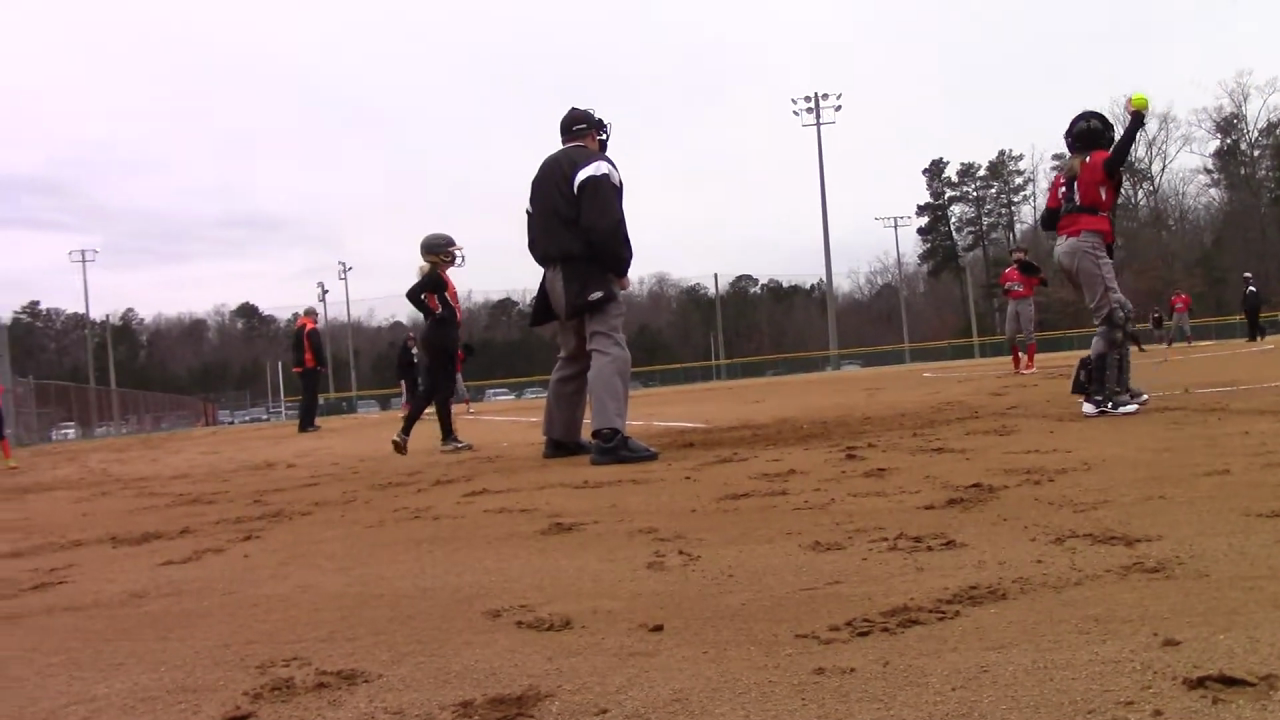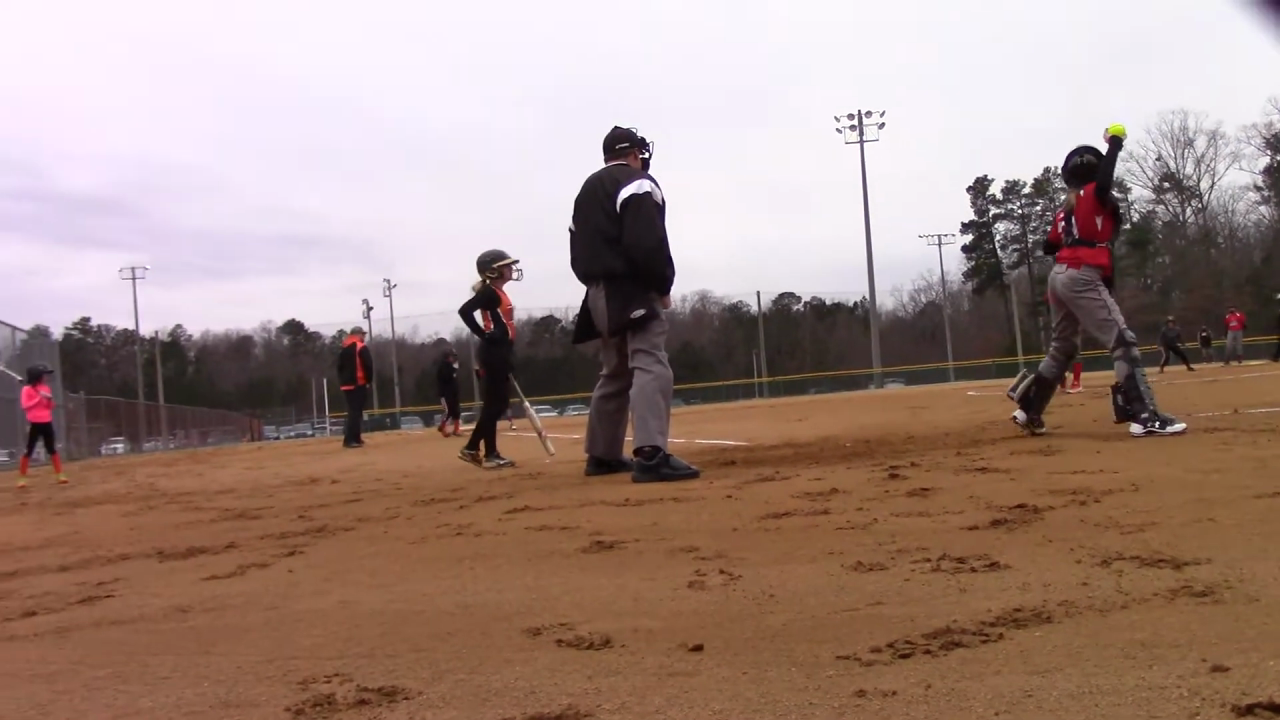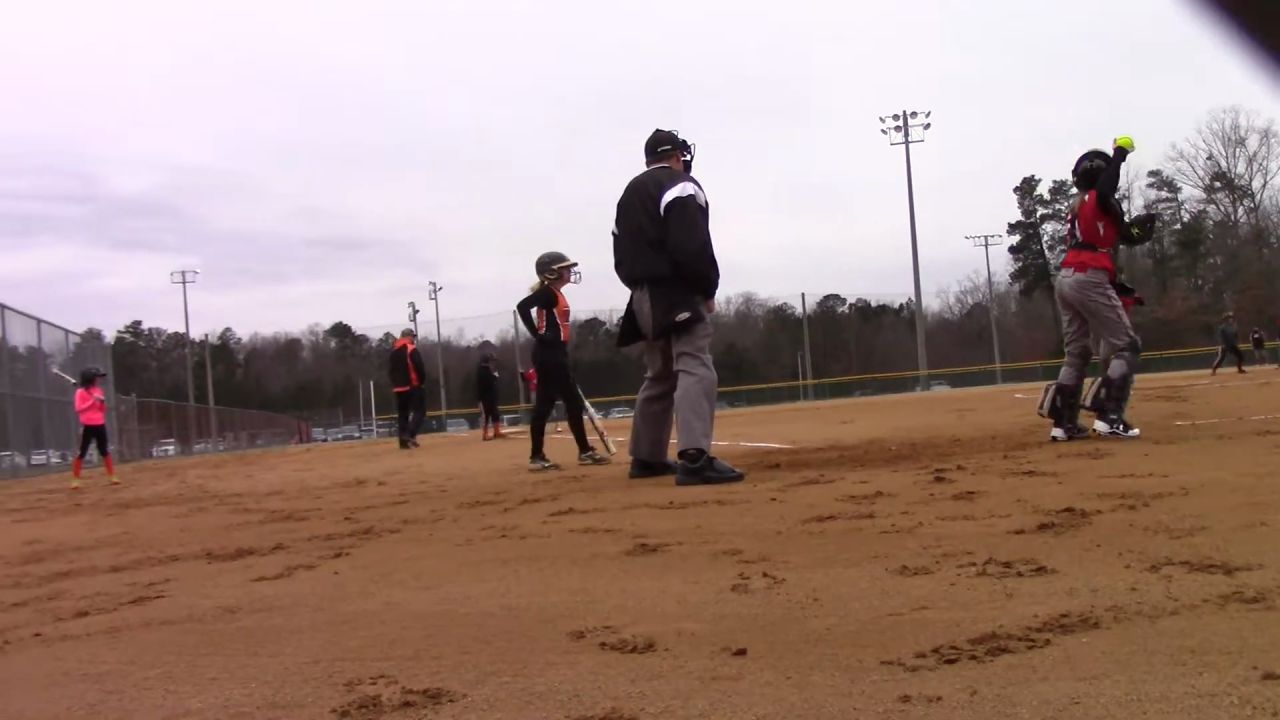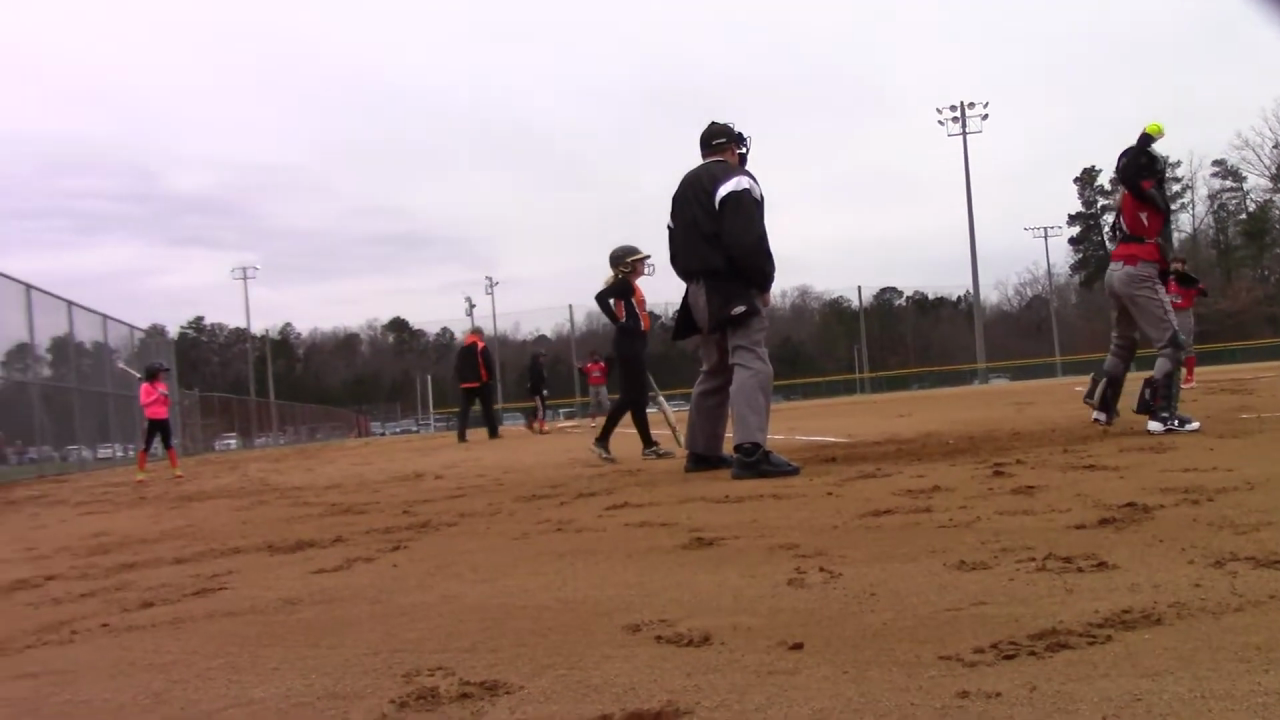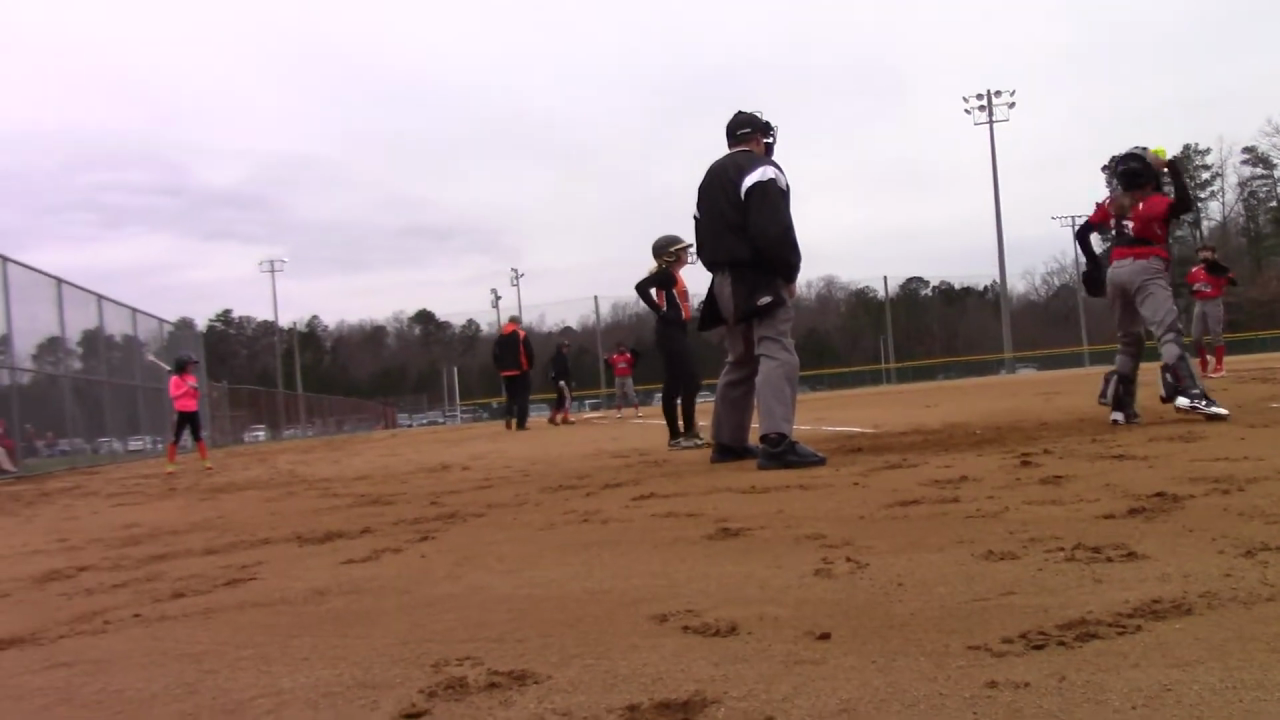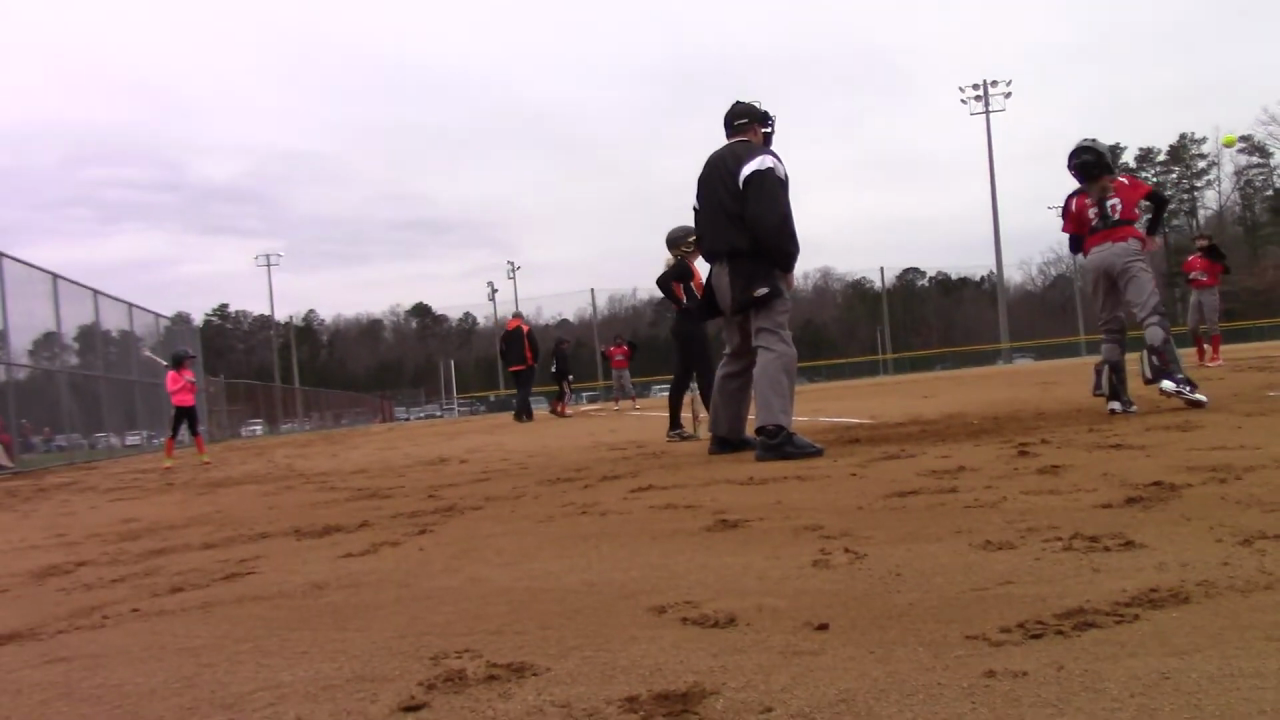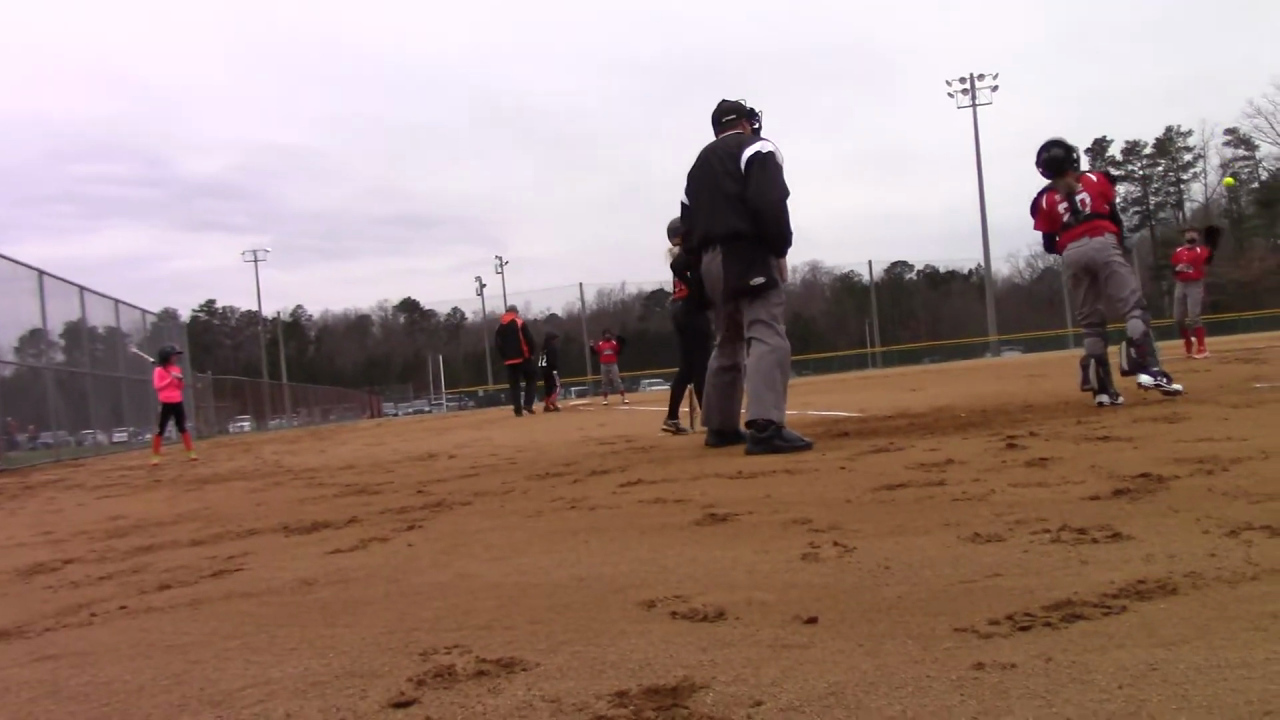
dt=0.3s
person 1, frame 1
left shoulder: (543, 173)
right shoulder: (595, 166)
left elbow: (535, 231)
right elbow: (604, 226)
left wrist: (553, 265)
right wrist: (621, 267)
left hip: (557, 276)
right hip: (589, 273)
left knee: (573, 355)
right knee: (608, 349)
left ankle: (560, 437)
right ankle: (609, 438)
person 1, frame 2
left shoulder: (586, 190)
right shoulder: (638, 183)
left elbow: (578, 249)
right elbow: (647, 243)
left wrist: (596, 283)
right wrist: (663, 285)
left hip: (599, 293)
right hip: (631, 290)
left knee: (615, 372)
right knee: (650, 367)
left ankle: (602, 454)
right ankle: (650, 455)
person 1, frame 3
left shoulder: (628, 195)
right shoulder: (681, 186)
left elbow: (621, 254)
right elbow: (692, 246)
left wrist: (640, 286)
right wrist: (708, 289)
left hip: (644, 298)
right hip: (676, 294)
left knee: (659, 376)
right knee: (695, 369)
left ankle: (646, 456)
right ankle: (695, 458)
person 1, frame 4
left shoulder: (683, 188)
right shoulder: (736, 180)
left elbow: (677, 247)
right elbow: (747, 241)
left wrist: (696, 280)
right wrist: (764, 283)
left hip: (699, 291)
right hip: (732, 288)
left knee: (715, 370)
right knee: (750, 364)
left ankle: (702, 451)
right ankle: (750, 452)
person 1, frame 5
left shoulder: (710, 178)
right shoulder: (761, 170)
left elbow: (703, 237)
right elbow: (773, 231)
left wrist: (722, 270)
right wrist: (789, 273)
left hip: (725, 282)
right hip: (758, 278)
left knee: (740, 361)
right knee: (776, 354)
left ankle: (728, 441)
right ankle: (776, 442)
person 1, frame 6
left shoulder: (709, 168)
right shoulder: (760, 160)
left elbow: (703, 227)
right elbow: (772, 221)
left wrist: (720, 261)
right wrist: (787, 264)
left hip: (723, 272)
right hip: (756, 269)
left knee: (738, 353)
right knee: (774, 346)
left ankle: (725, 433)
right ankle: (774, 434)
person 1, frame 7
left shoulder: (699, 166)
right shoulder: (755, 148)
left elbow: (687, 227)
right elbow: (770, 202)
left wrist: (706, 260)
right wrist: (780, 248)
left hip: (712, 261)
right hip: (748, 257)
left knee: (727, 346)
right knee: (766, 337)
left ankle: (721, 427)
right ankle: (764, 428)
person 2, frame 1
left shoulder: (1063, 174)
right shoulder: (1099, 162)
left elbow: (1046, 221)
right elbow: (1118, 155)
right wrist: (1135, 118)
left hip: (1063, 248)
right hip: (1086, 246)
left knee: (1119, 312)
right knee: (1111, 320)
left ankle: (1116, 385)
right ankle: (1099, 397)
person 2, frame 2
left shoulder: (1065, 208)
right shoulder: (1096, 195)
left elbow: (1049, 247)
right elbow: (1105, 181)
right wrist: (1114, 142)
left hip: (1059, 277)
right hip: (1083, 279)
left knee: (1062, 349)
right knee: (1123, 343)
left ankle: (1027, 409)
right ankle: (1144, 416)
person 2, frame 3
left shoulder: (1078, 206)
right shoulder: (1101, 201)
right elbow: (1102, 190)
left wrist: (1125, 234)
right wrist: (1118, 155)
left hip: (1065, 279)
right hip: (1090, 280)
left knee: (1076, 353)
right knee: (1126, 346)
left ankle: (1063, 421)
right ankle: (1109, 417)
person 2, frame 4
left shoulder: (1128, 198)
right shoulder: (1145, 193)
right elbow: (1130, 179)
right wrist: (1144, 143)
left hip: (1115, 273)
right hip: (1138, 273)
left knee: (1122, 344)
right knee: (1169, 343)
left ankle: (1103, 407)
right ankle: (1162, 414)
person 2, frame 5
left shoulder: (1110, 203)
right shoulder: (1152, 203)
left elbow: (1082, 234)
right elbow: (1183, 203)
left wrist: (1092, 265)
right wrist: (1172, 167)
left hip: (1115, 271)
right hip: (1146, 270)
left knee: (1129, 339)
right knee: (1168, 332)
left ankle: (1121, 406)
right ankle: (1187, 394)
person 2, frame 6
left shoulder: (1074, 201)
right shoulder: (1125, 183)
left elbow: (1074, 245)
right elbow: (1159, 201)
right wrist: (1151, 233)
left hip: (1094, 259)
right hip: (1125, 251)
left knee: (1111, 326)
right knee: (1151, 314)
left ankle: (1115, 395)
right ankle: (1172, 377)
person 2, frame 7
left shoulder: (1045, 199)
right shoulder: (1095, 180)
left elbow: (1050, 245)
right elbow: (1114, 217)
left hip: (1073, 255)
right hip: (1103, 246)
left knee: (1091, 323)
right knee: (1135, 310)
left ankle: (1102, 389)
right ankle: (1148, 370)
person 3, frame 1
left shoulder: (439, 277)
right shoulder: (435, 276)
right elbow: (412, 294)
right wrist: (432, 315)
left hip: (440, 336)
right hip: (442, 335)
left knee: (430, 388)
right knee: (444, 387)
left ankle: (404, 433)
right ankle: (448, 438)
person 3, frame 2
left shoulder: (499, 293)
right shoulder: (489, 293)
right elbow: (465, 310)
left wrist: (507, 359)
right wrist: (483, 334)
left hip: (499, 352)
right hip: (494, 352)
left knee: (496, 403)
right knee: (494, 403)
left ankle: (472, 447)
right ankle: (490, 454)
person 3, frame 3
left shoulder: (557, 295)
right shoulder: (547, 293)
right elbow: (522, 306)
right wrist: (537, 334)
left hip: (557, 355)
right hip: (548, 354)
left knee: (574, 403)
right knee: (544, 404)
left ankle: (585, 451)
right ankle: (536, 456)
person 3, frame 4
left shoulder: (631, 287)
right shoulder: (624, 284)
right elbow: (601, 297)
right wrist: (618, 323)
left hip: (634, 345)
right hip: (628, 344)
left knee: (639, 397)
right knee: (631, 396)
left ankle: (649, 445)
right ankle: (602, 440)
person 3, frame 5
left shoulder: (674, 277)
right shoulder: (666, 274)
right elbow: (641, 287)
right wrist: (659, 312)
left hip: (676, 334)
right hip: (670, 334)
left knee: (672, 385)
right knee: (690, 382)
left ankle: (675, 436)
right ankle: (689, 433)
person 3, frame 6
left shoulder: (688, 267)
right shoulder: (683, 266)
right elbow: (662, 281)
right wrist: (681, 305)
left hip: (688, 326)
right hip: (689, 326)
left knee: (682, 377)
right knee: (706, 375)
left ankle: (675, 428)
person 3, frame 7
left shoulder: (679, 256)
right shoulder: (688, 254)
right elbow: (678, 267)
right wrist: (695, 290)
left hip: (680, 311)
right hip: (694, 312)
left knee: (687, 367)
right knee: (701, 367)
left ankle: (672, 418)
